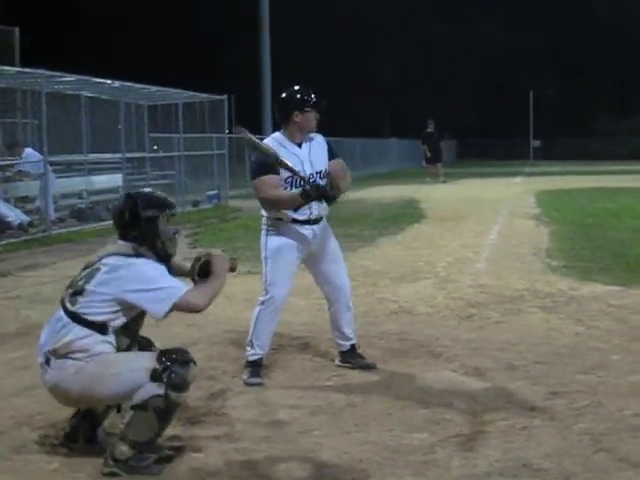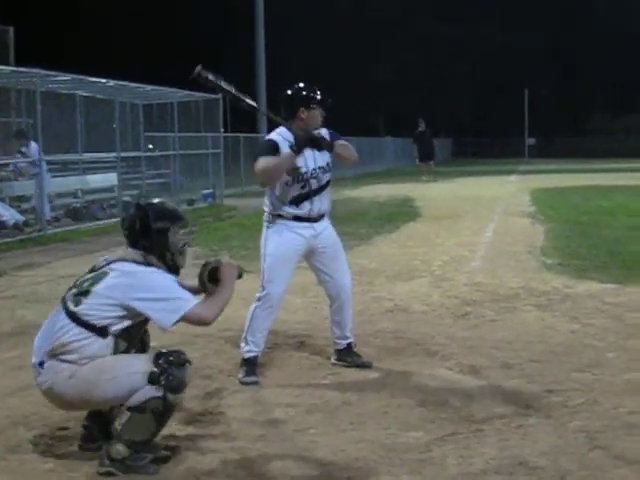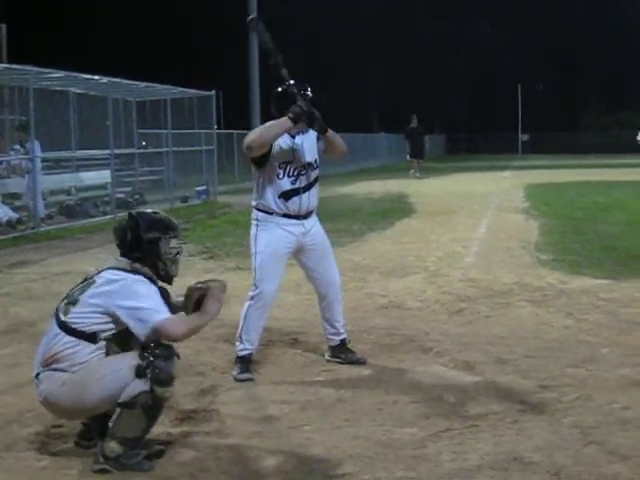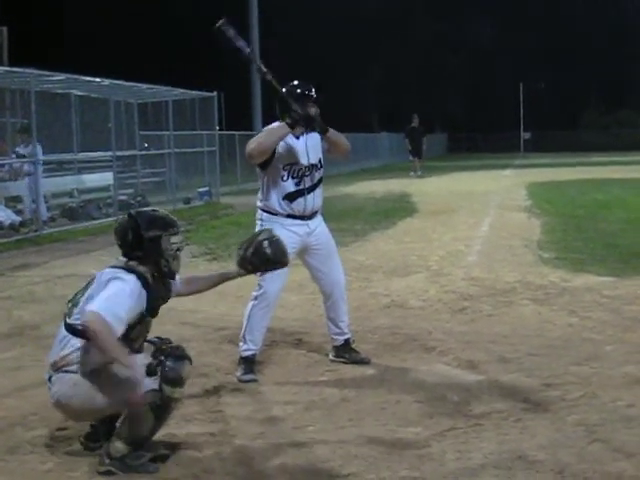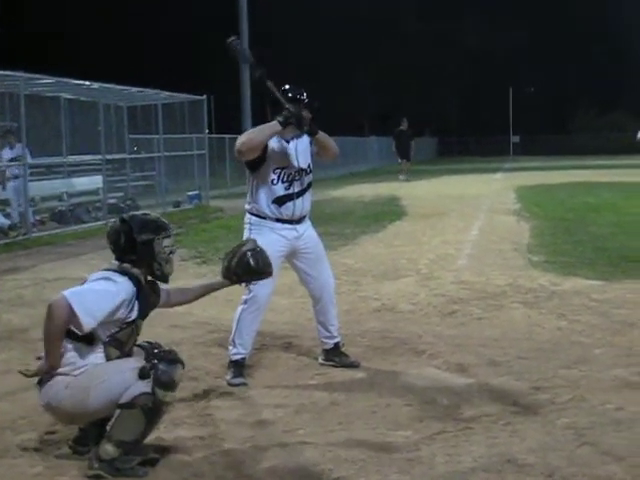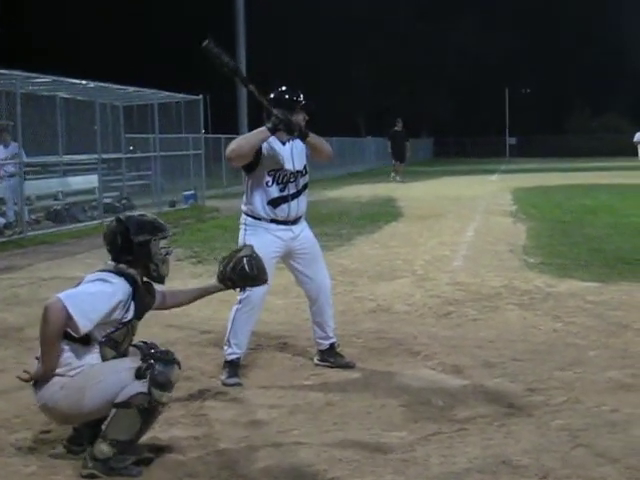
dt=0.3s
person 1, frame 1
left shoulder: (321, 143)
right shoulder: (268, 151)
left elbow: (343, 173)
right elbow: (268, 198)
left wrist: (335, 188)
right wrist: (304, 195)
left hip: (318, 229)
right hip: (282, 232)
left knee: (340, 289)
right knee: (274, 297)
left ankle: (347, 350)
right ankle: (254, 360)
person 1, frame 2
left shoulder: (323, 135)
right shoulder: (275, 142)
left elbow: (352, 157)
right elbow: (262, 175)
left wrist: (328, 144)
right wrist: (295, 148)
left hip: (321, 227)
right hip: (284, 229)
left knee: (342, 287)
right knee: (271, 293)
left ankle: (343, 348)
right ankle: (249, 358)
person 1, frame 3
left shoulder: (311, 134)
right shoulder: (269, 134)
left elbow: (340, 150)
right elbow: (249, 145)
left wrist: (322, 128)
right wrist: (291, 120)
left hip: (309, 223)
right hip: (273, 226)
left knee: (330, 284)
right knee: (263, 291)
left ankle: (337, 344)
right ankle: (243, 355)
person 1, frame 4
left shoulder: (315, 134)
right shoulder: (273, 135)
left elbow: (344, 148)
right elbow: (252, 153)
left wrist: (322, 128)
right wrist: (289, 125)
left hip: (314, 224)
right hip: (277, 227)
left knee: (335, 284)
right knee: (267, 291)
left ankle: (341, 344)
right ankle: (247, 356)
person 1, frame 5
left shoulder: (304, 138)
right shoulder: (265, 140)
left elbow: (332, 152)
right elbow: (241, 148)
left wrist: (312, 130)
right wrist: (280, 122)
left hip: (302, 228)
right hip: (266, 230)
left knee: (324, 287)
right knee: (257, 295)
left ankle: (331, 348)
right ankle: (236, 360)
person 1, frame 6
left shoulder: (301, 140)
right shoulder: (259, 143)
left elbow: (327, 153)
right elbow: (232, 155)
left wrist: (303, 134)
right wrist: (270, 128)
left hip: (298, 229)
right hip: (262, 231)
left knee: (321, 288)
right knee: (251, 295)
left ankle: (326, 349)
right ankle: (232, 360)
person 2, frame 1
left shoulder: (119, 256)
right shoulder: (135, 268)
left elbow: (166, 266)
right elbow: (196, 302)
left wrist: (195, 270)
right wrist: (218, 273)
left hip: (63, 364)
right hip: (71, 374)
left knee: (139, 351)
right knee: (177, 366)
right ankle: (126, 455)
person 2, frame 2
left shoulder: (126, 264)
right shoulder: (144, 276)
left elbow: (168, 294)
right elbow: (205, 314)
left wrist: (201, 287)
right wrist: (227, 281)
left hip: (59, 363)
right hip: (65, 377)
left knee: (136, 345)
right knee: (173, 368)
left ankle: (99, 430)
right ankle: (121, 454)
person 2, frame 3
left shoulder: (123, 274)
right shoulder: (131, 284)
left elbow: (157, 309)
right elbow: (174, 330)
right wrist: (210, 309)
left hip: (62, 372)
right hip: (61, 385)
left knee: (142, 345)
right knee: (160, 361)
left ankle: (97, 429)
right ankle: (115, 452)
person 2, frame 4
left shoulder: (145, 276)
right shoulder: (127, 283)
left elbow: (185, 285)
right elbow: (93, 323)
left wrist: (235, 272)
right wrist: (130, 373)
left hip: (93, 377)
right hip: (72, 386)
left knee: (157, 351)
right knee: (172, 363)
left ankle: (103, 432)
right ankle: (121, 453)
person 2, frame 5
left shoulder: (133, 280)
right shoulder: (119, 285)
left elbow: (171, 296)
right elbow: (59, 306)
left wrist: (220, 283)
right wrist: (50, 366)
left hip: (76, 381)
right hip: (65, 389)
left knee: (149, 355)
right knee: (164, 367)
left ankle: (93, 434)
right ankle: (109, 456)
person 2, frame 6
left shoulder: (132, 282)
right shoulder: (114, 287)
left elbow: (166, 299)
right elbow: (55, 310)
left wrist: (216, 287)
right wrist: (47, 370)
left hip: (76, 382)
right hip: (61, 390)
left knee: (144, 355)
right knee: (161, 367)
left ankle: (86, 435)
right ankle: (105, 456)
